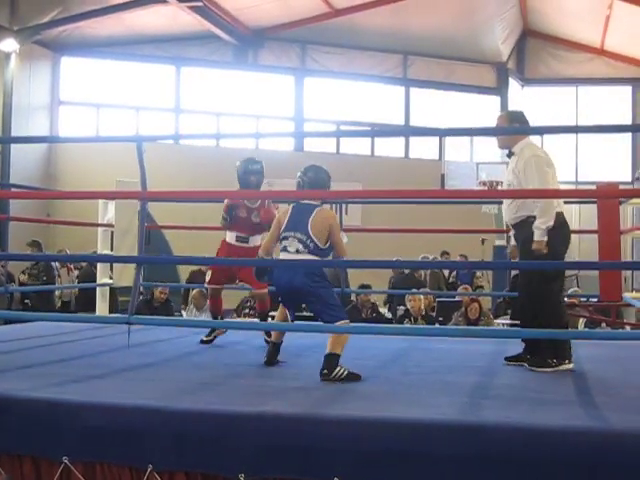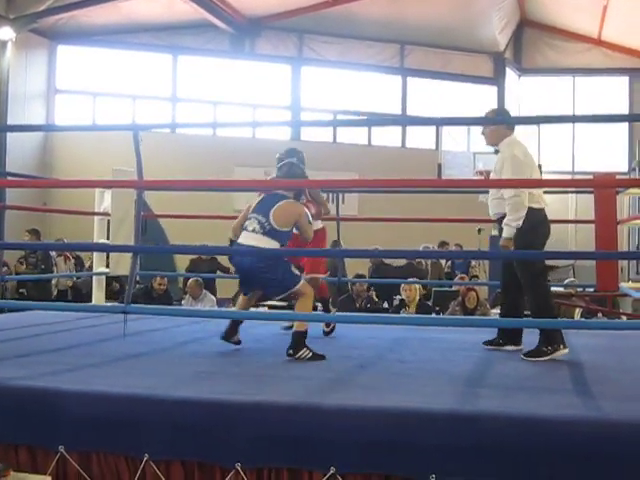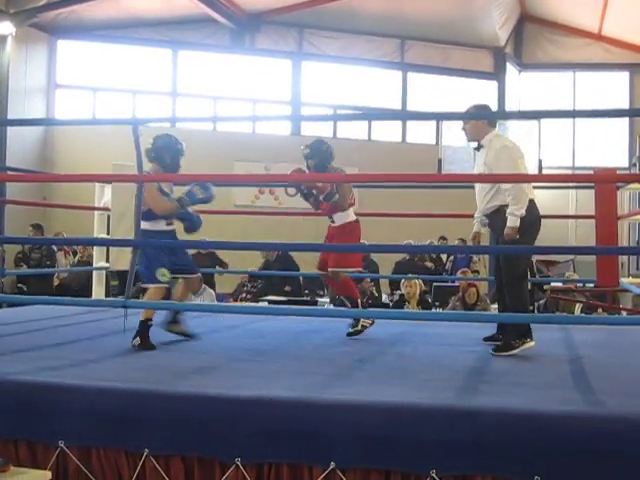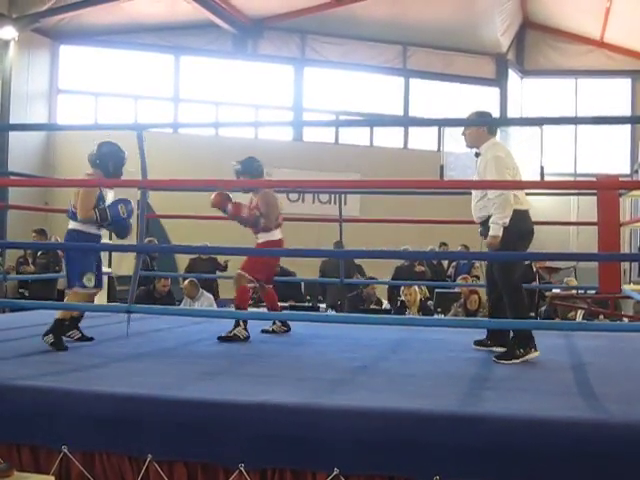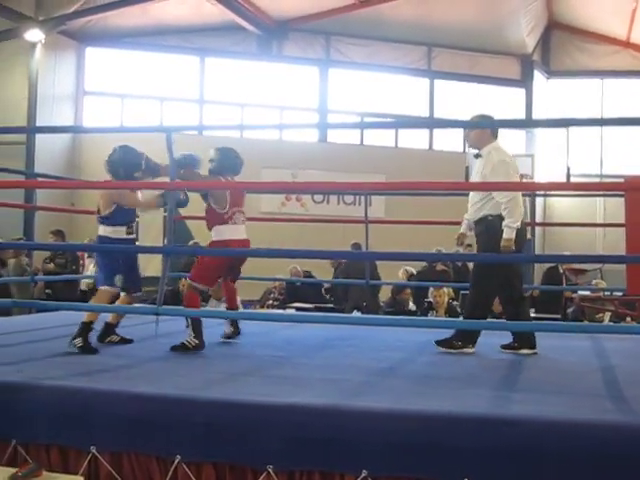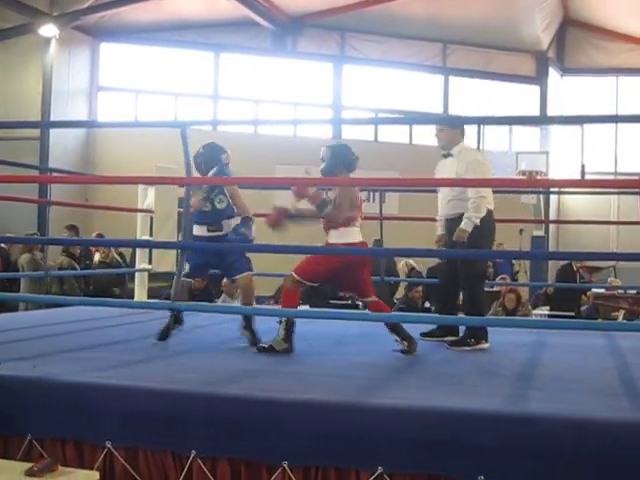
dt=0.7s
person 1, frame 1
left shoulder: (532, 156)
right shoulder: (517, 159)
left elbow: (544, 199)
left wrist: (540, 236)
right wrist: (516, 239)
left hip: (543, 233)
right hip: (529, 232)
left knee: (547, 293)
right knee: (528, 293)
left ankle: (559, 355)
right ankle: (535, 349)
person 1, frame 2
left shoulder: (512, 154)
right shoulder: (508, 153)
left elbow: (517, 197)
left wrist: (508, 232)
left hip: (525, 224)
right hip: (522, 225)
left knee: (533, 282)
right knee: (511, 283)
left ankle: (553, 341)
right ankle: (509, 336)
person 1, frame 3
left shoulder: (502, 147)
right shoulder: (484, 151)
left elbow: (517, 186)
left wrist: (513, 221)
right wrist: (478, 225)
left hip: (517, 219)
right hip: (502, 219)
left knee: (513, 276)
right knee: (503, 276)
left ankle: (521, 335)
right ankle: (506, 331)
person 1, frame 4
left shoulder: (494, 155)
right shoulder: (489, 155)
left elbow: (503, 196)
left wrist: (495, 231)
left hip: (509, 226)
right hip: (507, 227)
left knee: (509, 284)
right knee: (496, 284)
left ankle: (525, 344)
right ankle: (497, 337)
person 1, frame 5
left shoulder: (498, 159)
right shoulder: (484, 160)
left elbow: (511, 200)
left wrist: (510, 233)
right wrist: (465, 228)
left hip: (498, 230)
right hip: (492, 229)
left knee: (482, 285)
right knee: (509, 287)
left ankle: (465, 339)
right ankle: (524, 340)
person 1, frame 6
left shoulder: (471, 158)
right shoulder: (443, 163)
left elbow: (479, 196)
left wrist: (466, 226)
right wrist: (441, 229)
left hip: (473, 226)
right hip: (455, 226)
left knee: (471, 280)
right knee: (449, 279)
left ankle: (477, 336)
right ankle: (447, 329)
person 2, frame 1
left shoulder: (286, 212)
right shoulder: (328, 216)
left elbow: (266, 248)
right elbow: (340, 253)
right wrist: (337, 236)
left hip: (282, 274)
right hip: (311, 276)
left knee: (286, 307)
right knee: (340, 322)
left ankle: (272, 353)
right ankle: (330, 367)
person 2, frame 2
left shoulder: (260, 199)
right shoulder: (296, 208)
left elbow: (236, 227)
right elbow: (308, 238)
left wrist: (235, 246)
right wrist: (306, 220)
left hip: (241, 254)
right hip: (264, 258)
left knee: (250, 291)
right knee: (305, 292)
left ankle: (231, 331)
right ankle: (297, 346)
person 2, frame 3
left shoulder: (167, 180)
right shoulder: (147, 181)
right elbow: (160, 208)
left wrist: (185, 215)
right wrist: (190, 198)
left hip: (168, 237)
right hip: (151, 239)
left knee: (193, 278)
right knee: (158, 285)
left ankle: (174, 320)
right ankle: (141, 335)
person 2, frame 4
left shoulder: (100, 184)
right shoulder: (91, 183)
right elbow: (84, 215)
left wrist: (114, 224)
right wrist: (110, 213)
left hip: (90, 241)
right hip: (79, 241)
left knee: (93, 289)
right knee: (82, 289)
left ankle: (71, 326)
right ankle: (53, 332)
person 2, frame 5
right shoulder: (111, 189)
left elbow: (157, 171)
right elbow: (140, 204)
right wrist: (169, 197)
left hip: (126, 246)
right hip: (110, 245)
left knee: (130, 293)
right knee: (108, 290)
left ankle: (107, 332)
right ankle: (81, 335)
person 2, frame 6
left shoulder: (228, 186)
left elbow: (246, 213)
right elbow: (193, 206)
left wrist: (246, 228)
right wrist: (209, 184)
left hip: (227, 241)
right hip: (201, 242)
left knee: (246, 280)
right knee: (183, 281)
left ankle: (248, 324)
right ankle: (175, 318)
person 3, frame 1
left shoulder: (266, 200)
right shoulder: (234, 198)
left elbow: (271, 228)
right elbow: (224, 223)
left wrist: (271, 222)
right wrist: (227, 211)
left hip: (252, 250)
right hip: (230, 248)
left knee: (262, 292)
right knee: (213, 286)
right ankle: (216, 327)
person 3, frame 2
left shoulder: (309, 186)
left elbow: (326, 208)
left wrist: (313, 211)
left hip: (315, 234)
right hip: (295, 235)
left knee: (313, 277)
left ankle: (328, 314)
person 3, frame 3
left shoulder: (339, 174)
left elbow: (343, 203)
right elbow: (317, 205)
left wrist: (323, 189)
right wrist: (303, 189)
left hip: (347, 227)
right hip: (334, 228)
left knee: (339, 273)
right knee: (327, 273)
left ankle: (363, 316)
right ankle: (354, 310)
person 3, frame 4
left shoulder: (266, 195)
right shoulder: (254, 197)
left elbow: (269, 225)
right elbow: (247, 221)
left wrist: (247, 216)
right wrist: (229, 208)
left hip: (271, 244)
right hip: (264, 244)
left knee: (241, 280)
right knee: (263, 285)
left ankle: (241, 329)
right ankle: (281, 323)
person 3, frame 5
left shoulder: (217, 183)
right shoulder: (236, 187)
left elbow: (186, 175)
left hip: (223, 244)
right hip: (241, 243)
left knee: (191, 289)
right knee: (227, 281)
left ankle: (195, 338)
right ankle: (233, 326)
person 3, frame 6
left shoulder: (345, 187)
right shoulder: (339, 187)
left elbow: (338, 218)
right elbow: (320, 213)
left wrist: (318, 199)
right wrist: (293, 214)
left hip: (341, 249)
right hip: (357, 250)
left knee: (291, 284)
right knee: (370, 299)
left ankle: (284, 340)
right ankle: (406, 339)
